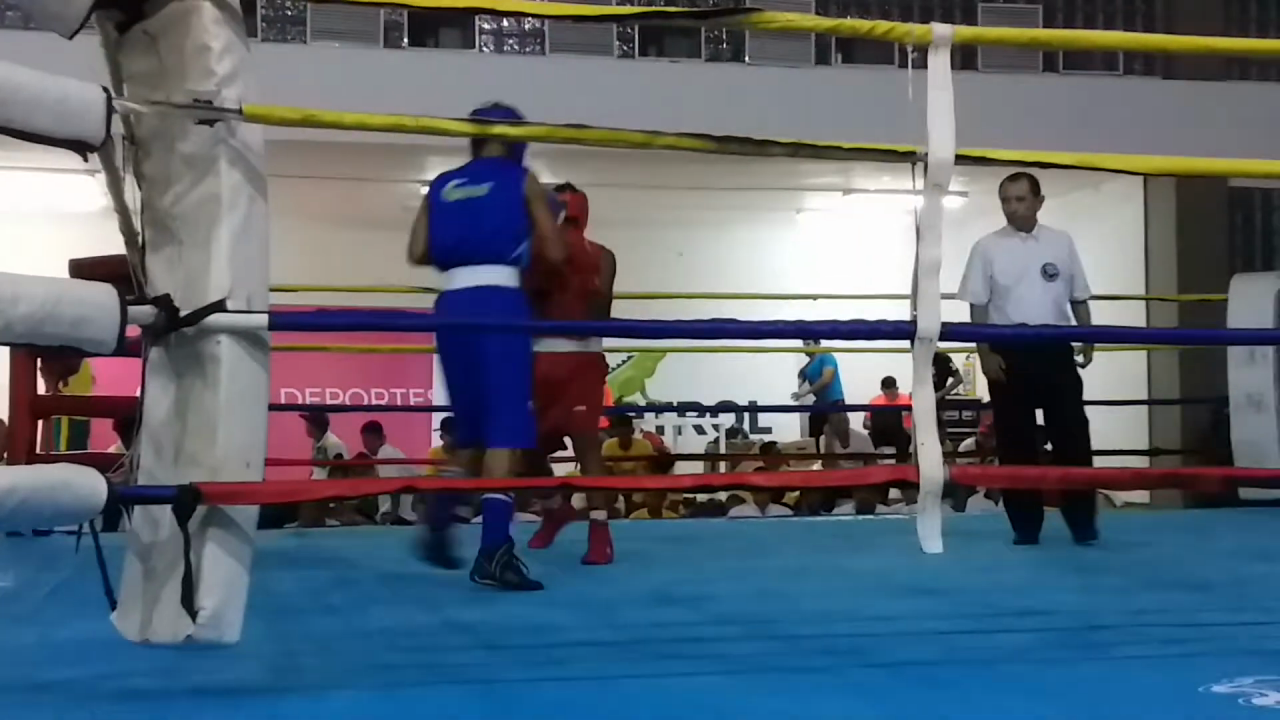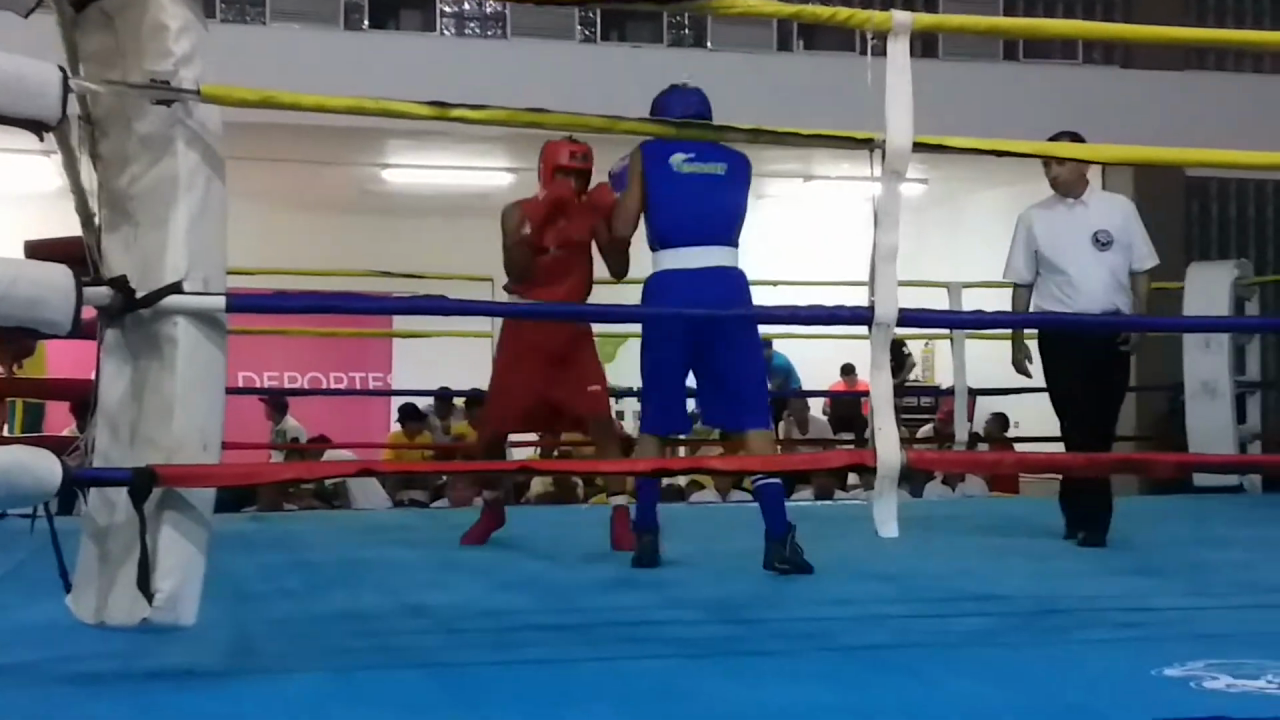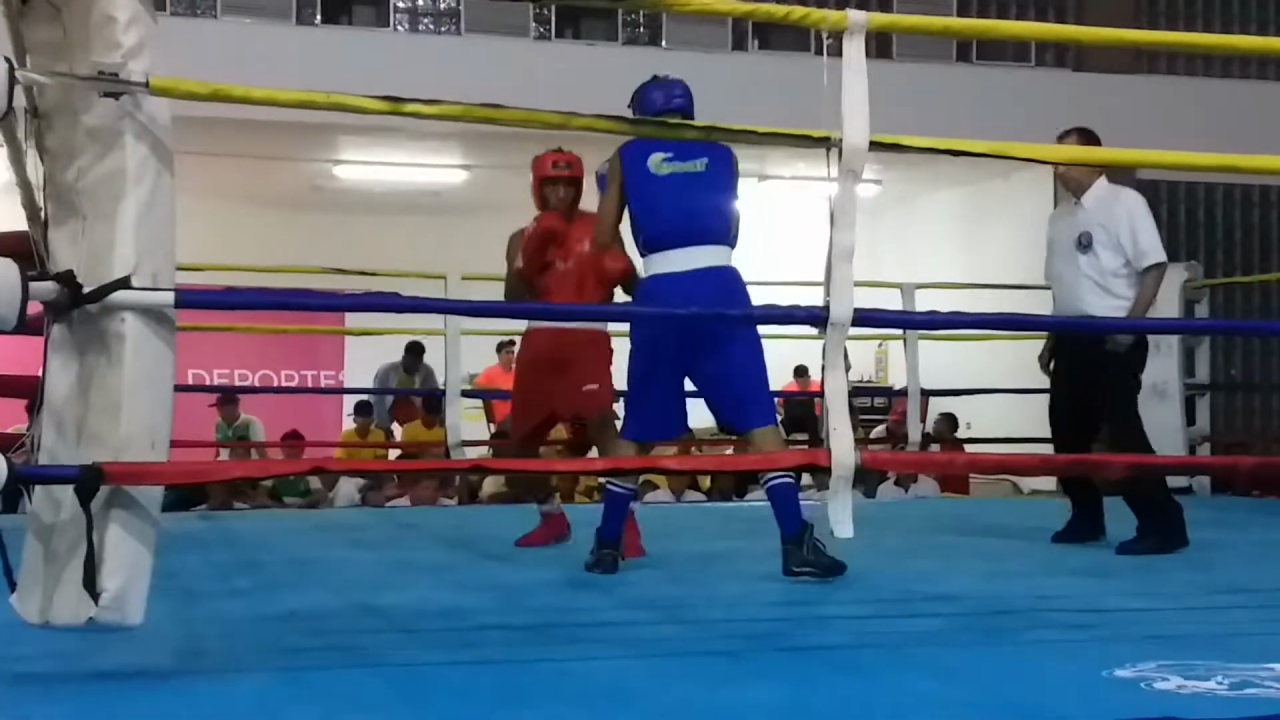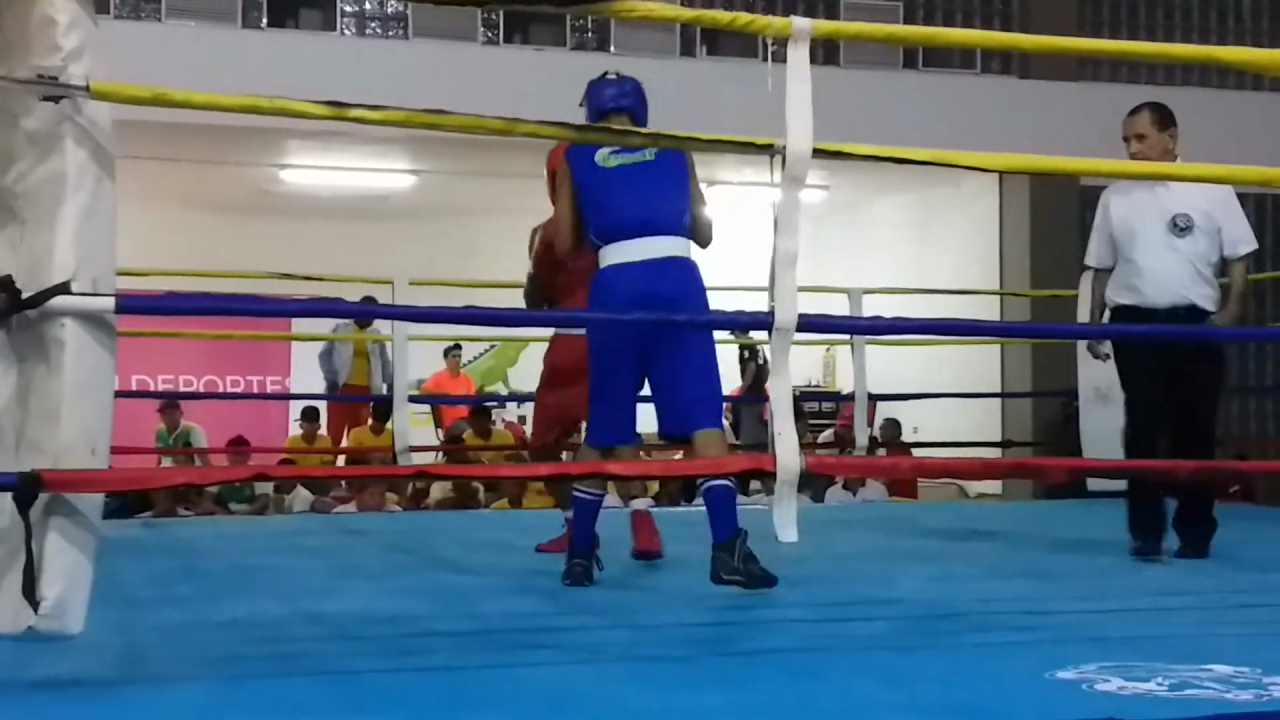
dt=1s
person 1, frame 1
left shoulder: (441, 187)
right shoulder: (523, 180)
left elbow: (416, 253)
right elbow: (555, 253)
right wrist: (520, 242)
left hip: (452, 308)
right hip: (499, 304)
left knee: (475, 431)
right knee: (508, 433)
left ankle: (438, 524)
right ankle: (494, 554)
person 1, frame 2
left shoulder: (646, 156)
right shoulder: (737, 163)
left elbow: (621, 230)
left wrist: (629, 188)
left hip: (668, 289)
right hip: (725, 286)
left knee: (657, 420)
right knee: (753, 417)
left ankle: (646, 535)
right ankle: (778, 539)
person 1, frame 3
left shoulder: (626, 157)
right shoulder: (722, 156)
left elbow: (604, 238)
left wrist: (612, 196)
left hip: (661, 295)
right hip: (719, 289)
left knee: (638, 428)
right knee: (758, 418)
left ankle: (607, 545)
right ankle: (796, 537)
person 1, frame 4
left shoulder: (575, 158)
right shoulder: (675, 151)
left elbow: (563, 245)
right elbow: (703, 233)
left hip: (616, 287)
right hip: (676, 281)
left knee: (603, 430)
right knee: (702, 418)
left ankle: (579, 555)
right ankle: (727, 545)
person 2, frame 1
left shoulder: (1061, 243)
right shoulder: (987, 248)
left elbow: (1078, 298)
right elbow: (978, 306)
left wrist: (1087, 339)
right wrist: (985, 352)
left hip: (1055, 350)
right hip: (1009, 352)
left knee: (1072, 432)
right knee: (1016, 440)
left ankle: (1081, 517)
right ankle: (1026, 523)
person 2, frame 2
left shoulder: (1120, 208)
right shoulder: (1033, 218)
left elbow: (1141, 270)
right elbow: (1022, 285)
left wrist: (1139, 319)
right wrist: (1017, 340)
left hip: (1112, 331)
right hip: (1062, 332)
left knee: (1101, 427)
right knee: (1079, 425)
left ankle: (1078, 512)
right ankle: (1092, 518)
person 2, frame 3
left shoulder: (1124, 203)
right shoulder: (1059, 217)
left elbow: (1154, 266)
left wrist: (1132, 324)
right wrist: (1051, 340)
left hip: (1112, 337)
right hip: (1073, 338)
left knee: (1122, 429)
right knee: (1067, 428)
left ankle: (1162, 524)
right ankle: (1088, 516)
person 2, frame 4
left shoulder: (1211, 189)
right shoulder: (1115, 197)
left elbow: (1238, 255)
right elbow: (1102, 267)
left wrist: (1231, 309)
right wrist: (1095, 324)
left hip: (1195, 323)
right hip: (1135, 323)
left knee: (1193, 431)
right knee: (1145, 426)
left ankle: (1194, 529)
right ankle: (1147, 528)
person 3, frame 1
left shoulder: (600, 257)
right shoulder: (536, 257)
left elbow: (600, 317)
left wrist: (586, 274)
right wrist: (534, 272)
left hip: (584, 360)
right hip: (543, 360)
left knee: (585, 437)
right knee: (531, 445)
left ankle: (599, 531)
right ankle: (555, 510)
person 3, frame 2
left shoulder: (590, 214)
right shoulder: (518, 213)
left elbow: (619, 269)
right elbow: (515, 271)
left wrist: (609, 221)
right wrist: (535, 222)
left hip: (572, 332)
right hip: (524, 330)
left knee: (601, 421)
right knee: (495, 427)
left ankle: (621, 520)
right ankle: (492, 508)
person 3, frame 3
left shoulder: (598, 228)
right shoulder: (523, 237)
left elbow: (633, 287)
right elbow: (514, 300)
left wrist: (623, 273)
right wrist: (527, 255)
left hip: (588, 338)
right hip: (540, 342)
left knee: (599, 421)
right knee: (520, 438)
left ankle: (624, 521)
right ankle: (553, 518)
person 3, frame 4
right shoulder: (545, 234)
right elbow: (534, 303)
right wrist: (540, 262)
right hip: (565, 345)
right knee: (543, 445)
left ankle: (643, 523)
right ankle: (575, 526)
